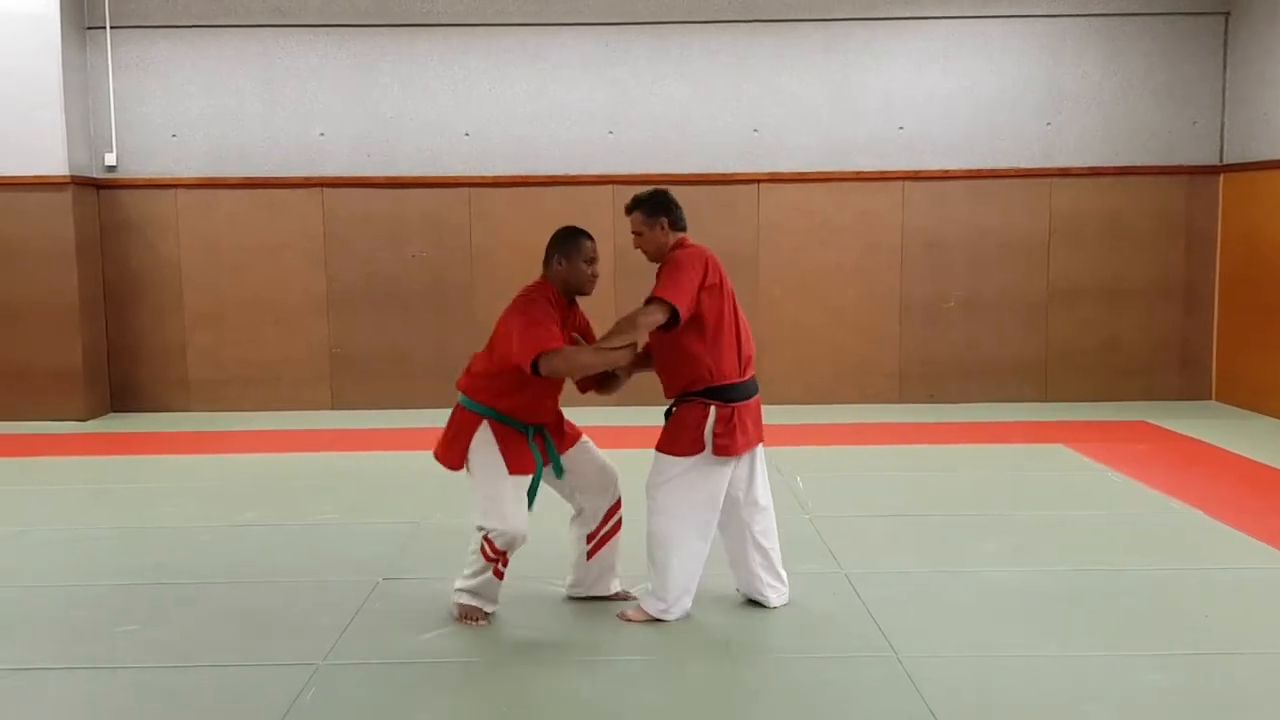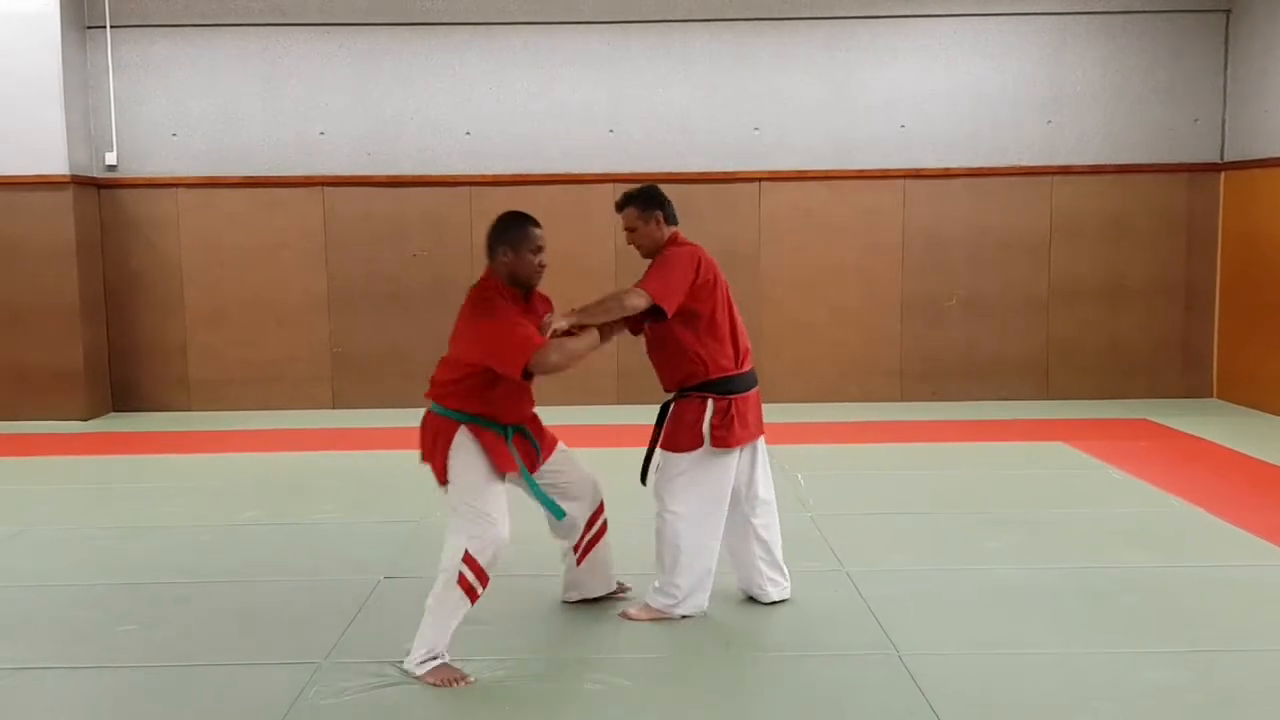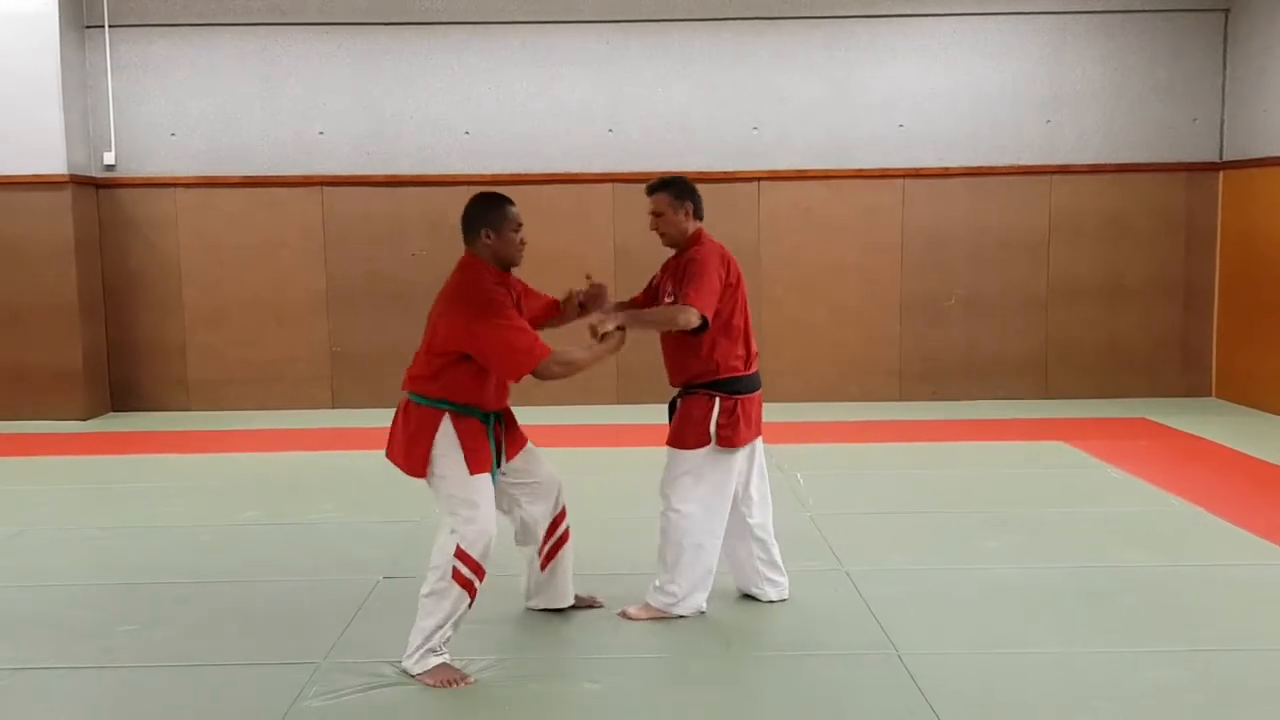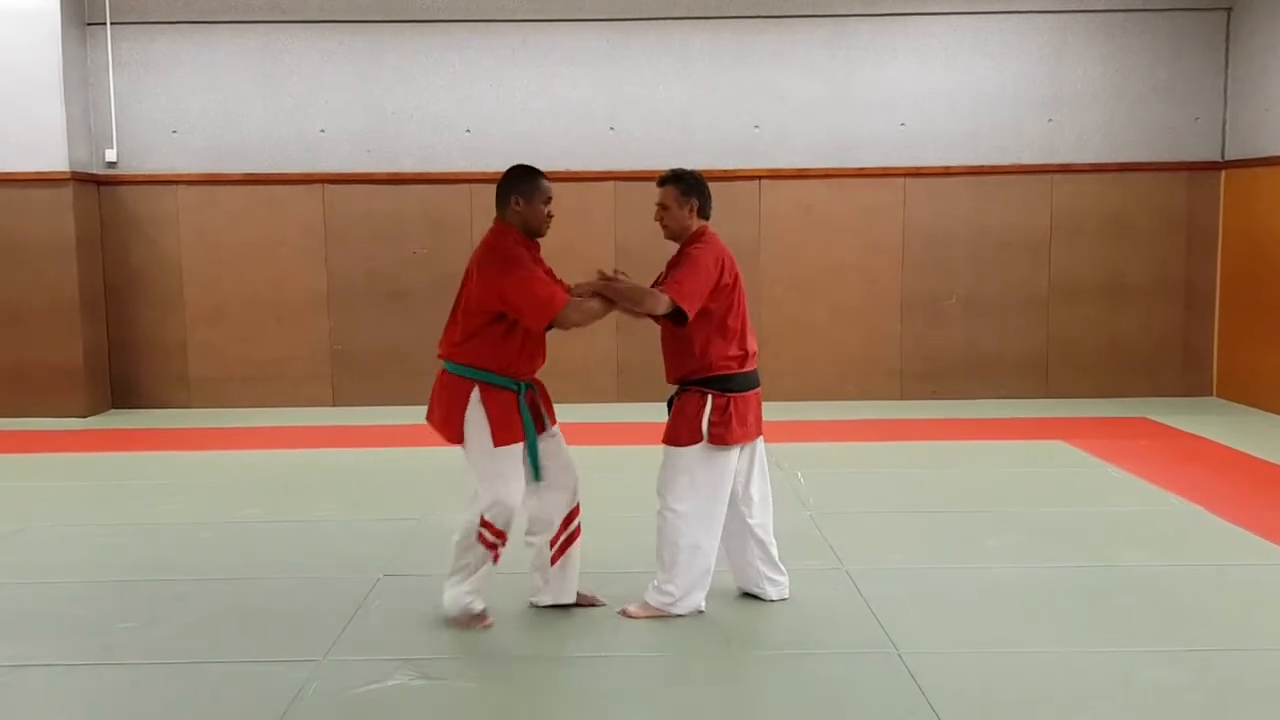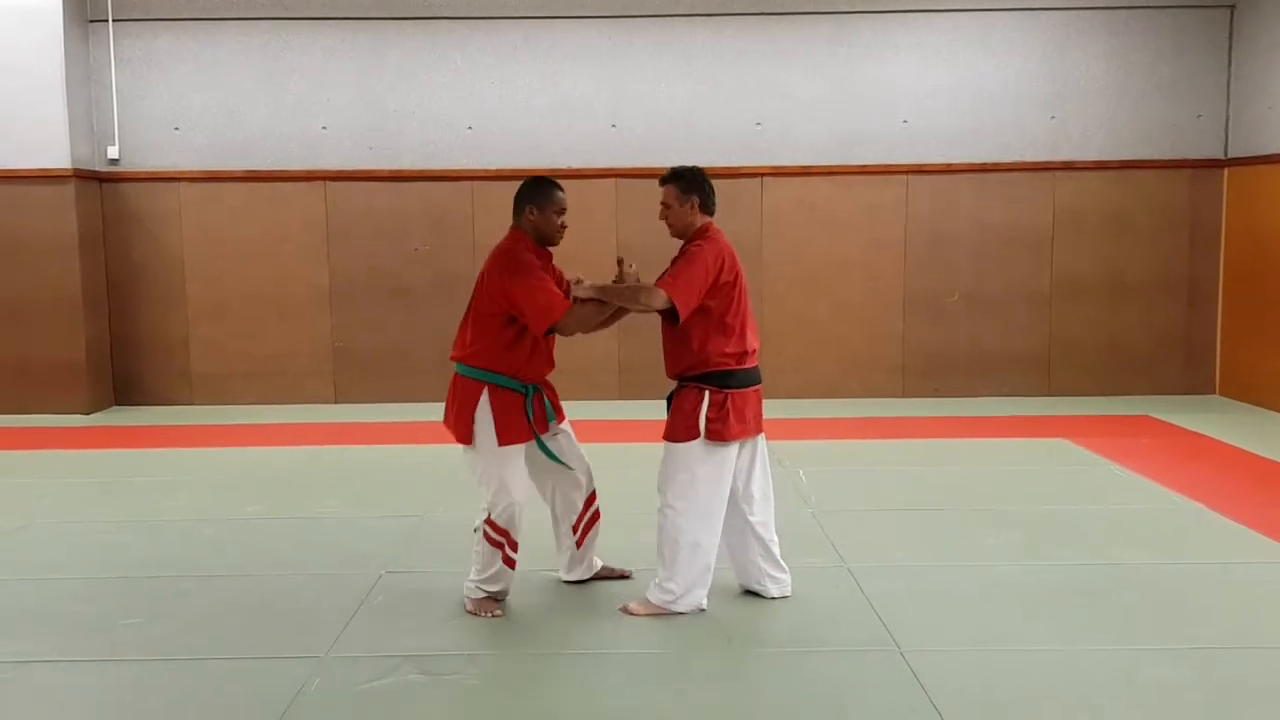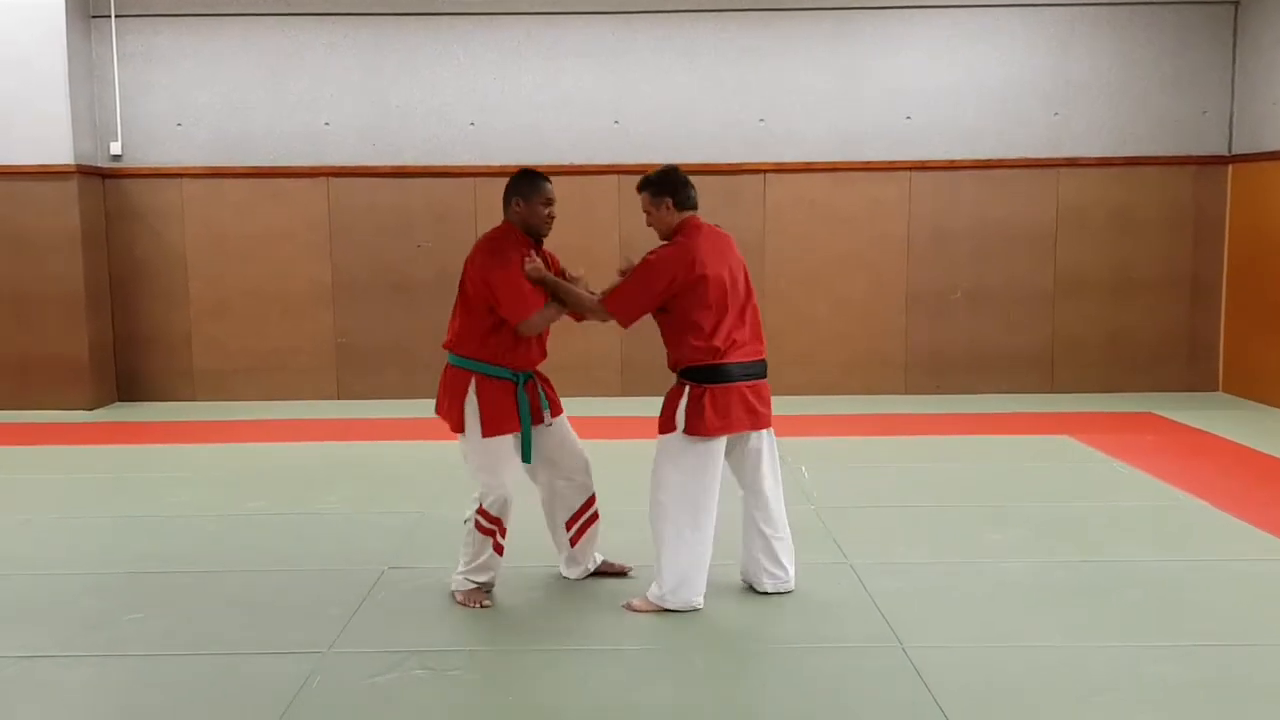
dt=0.3s
person 1, frame 1
left shoulder: (573, 315)
right shoulder: (533, 308)
left elbow: (594, 382)
right elbow: (553, 364)
left wrist: (621, 367)
right wrist: (619, 355)
left hip: (540, 426)
right hip: (490, 426)
left knee: (601, 484)
right knee: (509, 526)
left ankle: (593, 584)
right ankle: (471, 594)
person 1, frame 2
left shoulder: (530, 298)
right shoulder: (487, 309)
left elbow: (558, 349)
right elbow: (546, 362)
left wrist: (601, 327)
right wrist: (596, 334)
left hip: (515, 425)
right hip: (466, 431)
left knee: (583, 490)
right knee: (482, 535)
left ankle: (588, 585)
right ankle: (427, 654)
person 1, frame 3
left shoulder: (498, 281)
right shoulder: (474, 296)
left elbow: (547, 314)
right elbow: (545, 365)
left wrist: (577, 304)
right wrist: (606, 349)
left hip: (483, 419)
right hip: (445, 427)
left knee: (541, 491)
right knee: (470, 534)
left ankle: (551, 594)
right ankle: (424, 654)
person 1, frame 4
left shoulder: (520, 251)
right shoulder: (502, 257)
left elbow: (563, 300)
right elbow: (566, 316)
left wrist: (598, 290)
right wrist: (615, 298)
left hip: (518, 393)
right hip: (480, 396)
left knee: (558, 484)
right knee: (500, 498)
left ankle: (555, 588)
right ankle: (461, 597)
person 1, frame 5
left shoulder: (540, 262)
right shoulder: (513, 262)
left elbow: (579, 320)
right elbow: (567, 323)
left wrist: (623, 302)
left hip: (528, 393)
right hip: (489, 397)
left knee: (573, 474)
right knee: (506, 500)
left ankle: (580, 565)
right ankle: (483, 589)
person 1, frame 6
left shoulder: (539, 255)
right shoulder: (496, 251)
right elbow: (530, 322)
left hip: (523, 384)
right hip: (481, 386)
left knee: (569, 468)
right knee: (496, 489)
left ankle: (581, 562)
right ankle: (472, 580)
person 2, frame 1
left shoulder: (687, 262)
right shoulder: (689, 265)
left elbow: (652, 316)
right elbow: (661, 345)
left wrist: (597, 348)
right wrist: (620, 372)
left hip: (710, 409)
right hip: (733, 402)
left knee: (671, 501)
right knee: (746, 503)
left ankle: (665, 602)
right ankle: (767, 586)
person 2, frame 2
left shoulder: (681, 259)
right shoulder: (674, 263)
left elbow: (633, 301)
right elbow: (636, 321)
left wrist: (569, 320)
right wrist: (581, 327)
left hip: (711, 402)
right hip: (733, 397)
left knee: (682, 500)
right knee: (748, 497)
left ankle: (674, 599)
right ankle: (769, 584)
person 2, frame 3
left shoulder: (707, 258)
right shoulder: (676, 264)
left elbow: (687, 316)
right elbow: (647, 312)
left wrist: (618, 316)
right wrist: (606, 306)
left hip: (717, 401)
right hip: (728, 398)
left knee: (688, 499)
right knee: (743, 499)
left ankle: (675, 598)
right ankle: (767, 583)
person 2, frame 4
left shoulder: (704, 255)
right shoulder: (690, 256)
left elbow: (659, 302)
right elbow: (656, 310)
left wrist: (606, 285)
right wrist: (614, 289)
left hip: (712, 398)
right hip: (731, 394)
left knee: (685, 498)
right knee: (745, 497)
left ankle: (674, 597)
right ankle: (767, 582)
person 2, frame 5
left shoulder: (704, 252)
right shoulder: (710, 250)
left elbow: (657, 300)
right elbow: (673, 305)
left wrist: (598, 290)
right wrist: (625, 290)
left hip: (713, 396)
right hip: (736, 390)
left knee: (687, 496)
right knee: (746, 493)
left ankle: (676, 593)
right ankle: (768, 578)
person 2, frame 6
left shoulder: (670, 258)
right shoulder: (721, 242)
left elbow: (600, 310)
left wrist: (545, 278)
right wrist: (635, 278)
left hip: (707, 390)
right hip: (750, 382)
left knee: (679, 492)
right knee: (762, 486)
left ankle: (676, 591)
right ankle: (773, 574)
